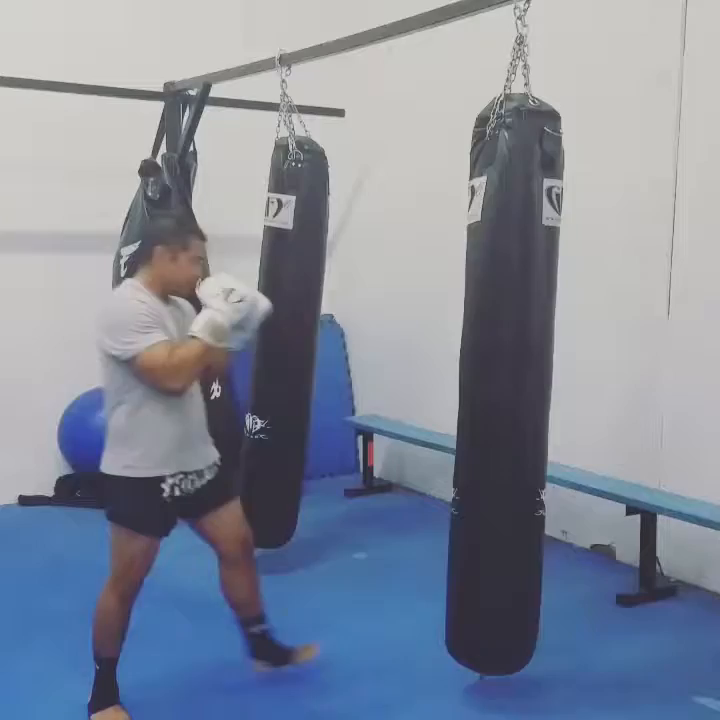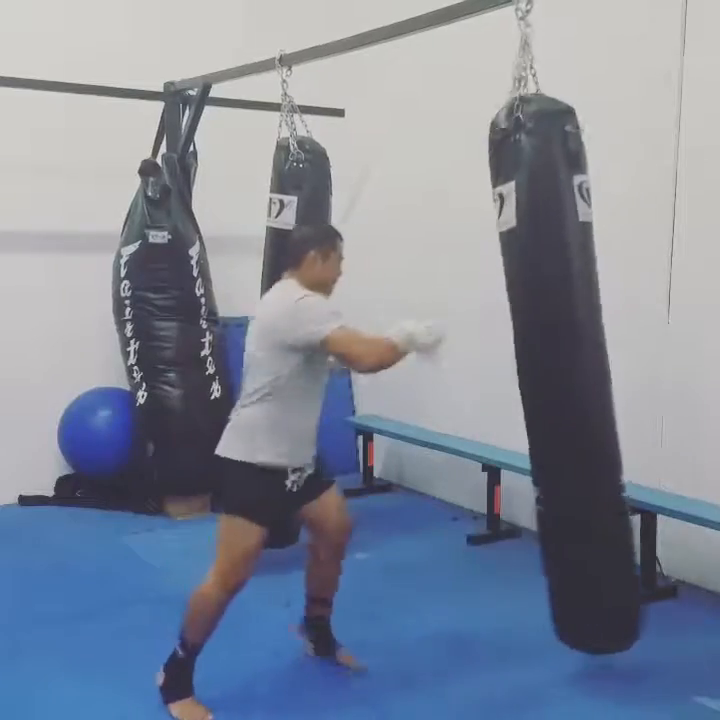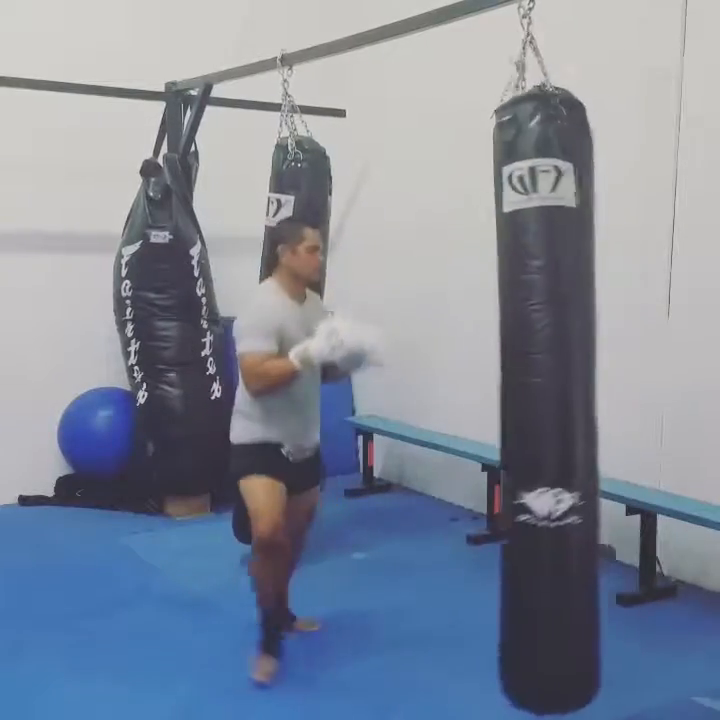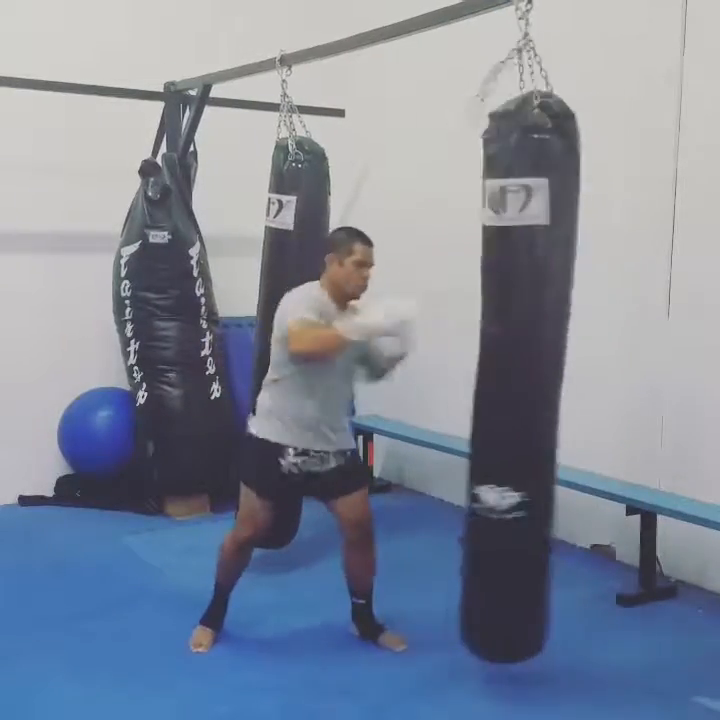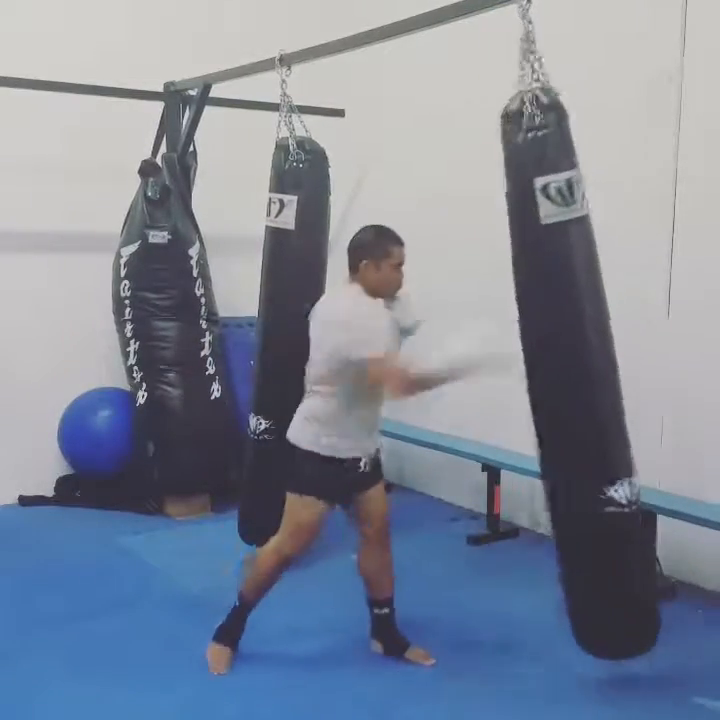
dt=1s
person 1, frame 1
left shoulder: (179, 306)
right shoulder: (124, 308)
left elbow: (206, 365)
right elbow: (174, 375)
left wrist: (238, 325)
right wrist: (214, 322)
left hip: (197, 461)
right hip: (141, 473)
left knee: (238, 546)
right knee: (126, 582)
left ankle: (265, 647)
person 1, frame 2
left shoulder: (300, 304)
right shoulder: (298, 304)
left elbow: (344, 358)
right elbow: (363, 356)
left wrist: (392, 339)
right wrist: (410, 338)
left hip: (294, 457)
right hip: (254, 459)
left knee: (335, 530)
right knee: (231, 573)
left ankle: (318, 634)
right ankle: (175, 679)
person 1, frame 3
left shoulder: (316, 307)
right shoulder: (262, 309)
right elbow: (258, 380)
left wrist: (346, 359)
right wrist: (310, 352)
left hip: (304, 441)
right hip: (259, 442)
left knee: (295, 529)
right knee: (268, 533)
left ankle: (278, 607)
right ankle: (269, 638)
person 1, frame 4
left shoulder: (356, 313)
right shoulder: (304, 300)
left elbow: (374, 369)
right elbow: (303, 346)
left wrist: (391, 349)
right wrist: (364, 327)
left hip: (333, 445)
right hip: (277, 442)
left knee: (360, 529)
right knee: (248, 535)
left ankle: (365, 620)
right ankle: (214, 614)
person 1, frame 5
left shoulder: (340, 302)
right shoulder: (363, 312)
right elbow: (393, 382)
left wrist: (398, 330)
right wrist: (453, 367)
left hip: (354, 443)
right hip: (322, 448)
left knee: (376, 529)
right knee: (294, 544)
left ankle: (385, 633)
right ankle: (229, 630)
